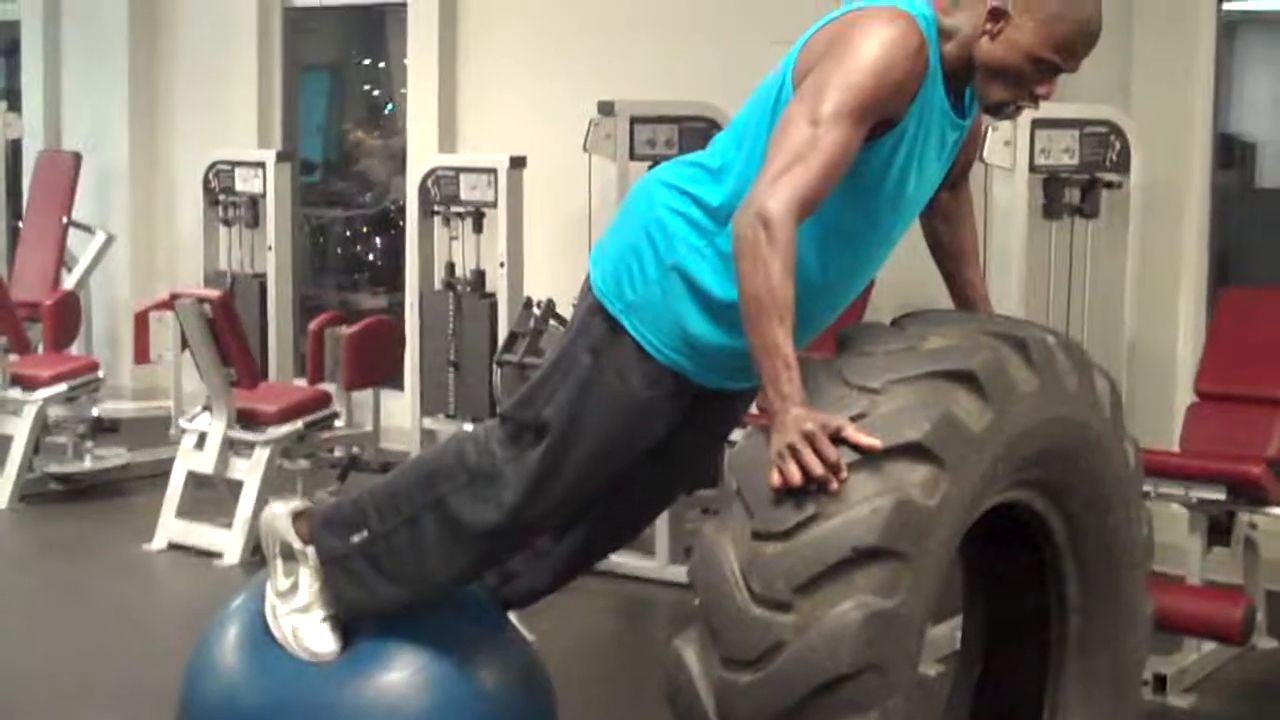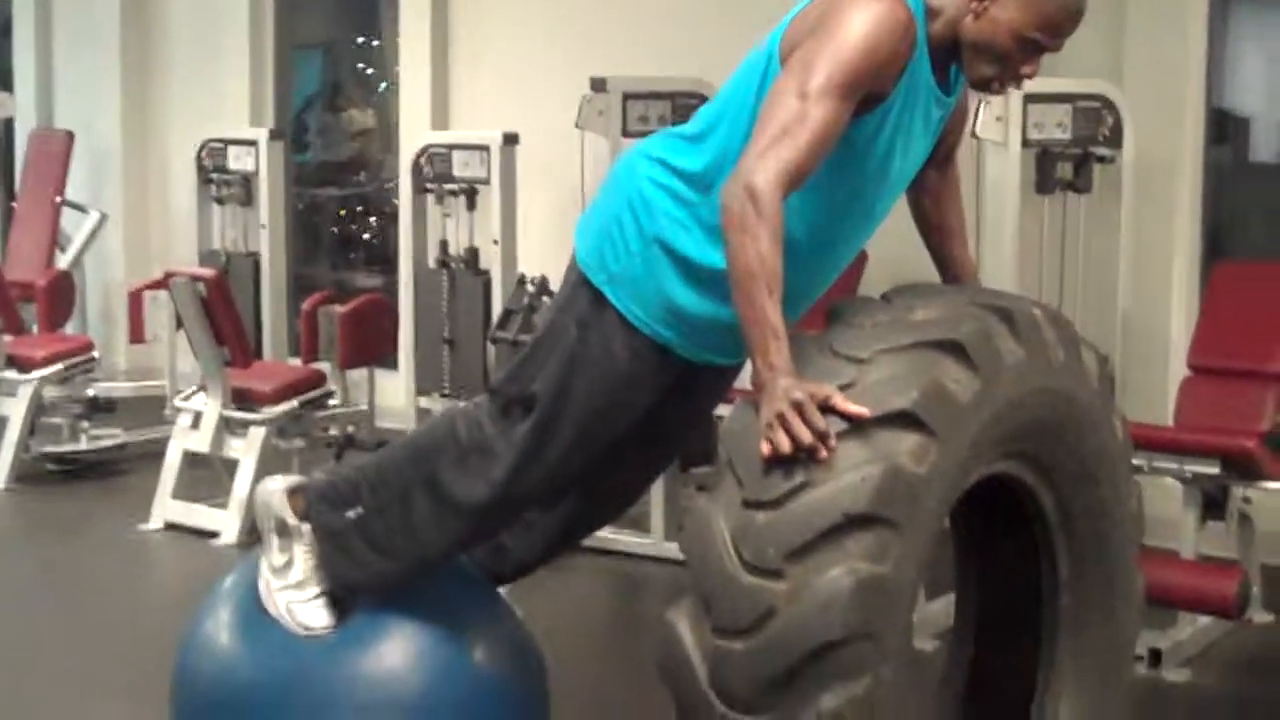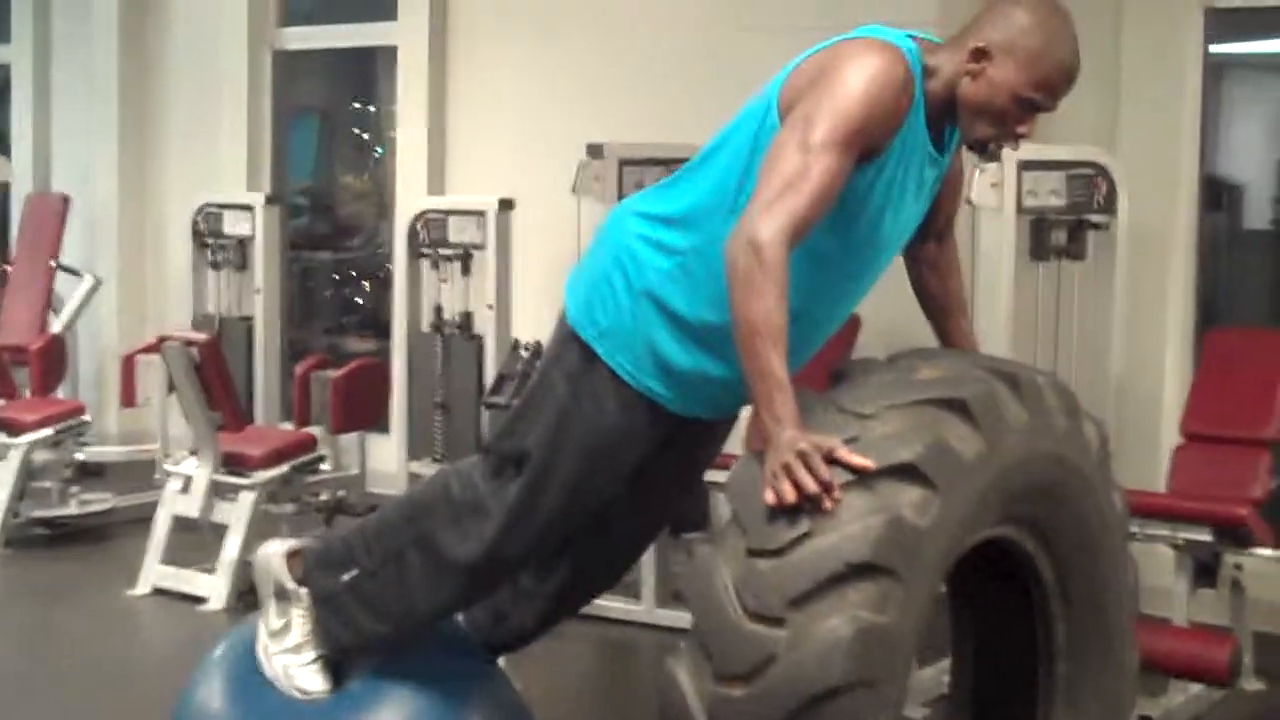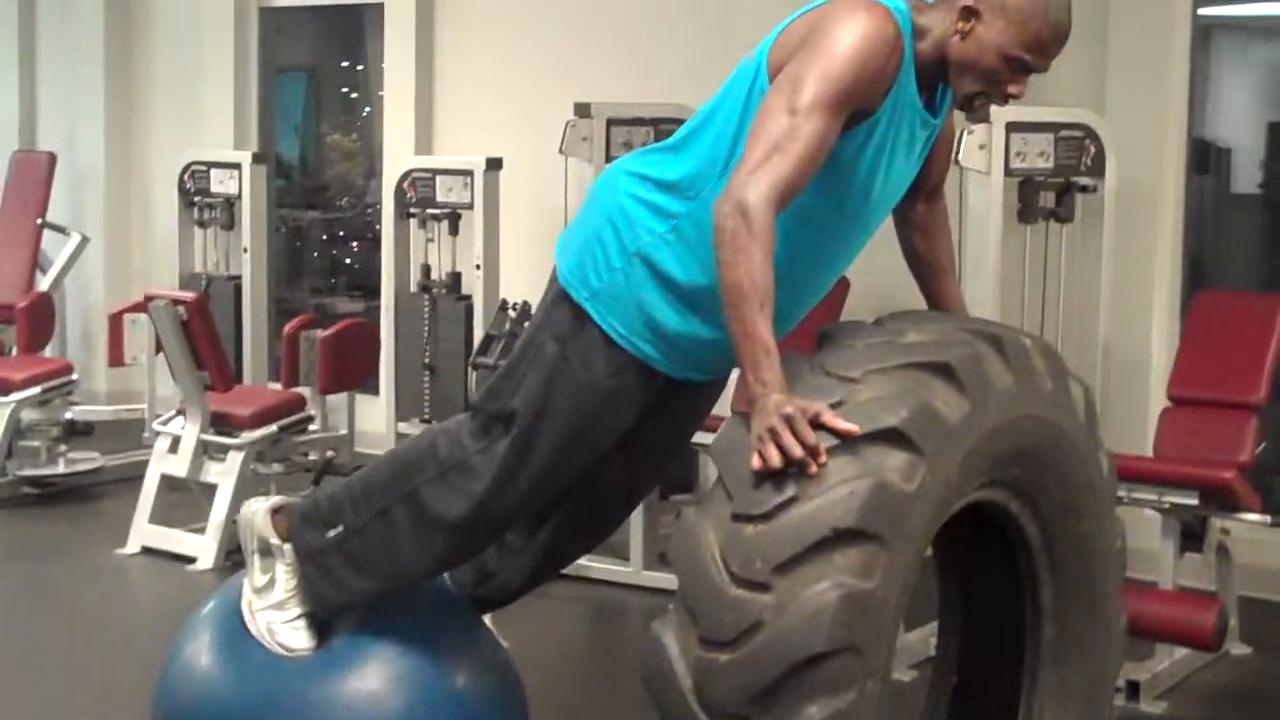
dt=1s
person 1, frame 1
left shoulder: (964, 99)
left elbow: (946, 197)
right elbow: (765, 215)
right wrist: (787, 406)
left hip: (733, 331)
right hip: (672, 288)
left knee: (617, 504)
right knee: (528, 468)
left ankle: (467, 591)
right ankle: (317, 543)
person 1, frame 2
left shoulder: (950, 73)
left elbow: (933, 174)
right elbow: (754, 189)
right wrist: (777, 377)
left hip: (719, 304)
right hip: (659, 260)
left knee: (608, 478)
right knee: (521, 442)
left ankle: (451, 566)
right ankle: (310, 517)
person 1, frame 3
left shoulder: (941, 137)
right shoulder: (872, 78)
left elbow: (931, 248)
right elbow: (758, 241)
right wrist: (783, 431)
left hip: (711, 366)
right hip: (643, 320)
left knee: (602, 542)
right knee: (514, 502)
left ankle: (459, 636)
right ankle: (306, 585)
person 1, frame 4
left shoulder: (937, 85)
left elbow: (920, 203)
right elbow: (746, 202)
right wrist: (769, 392)
left hip: (705, 324)
right hip: (640, 275)
left knee: (592, 501)
right knee: (501, 461)
left ankle: (452, 589)
right ankle: (291, 537)
